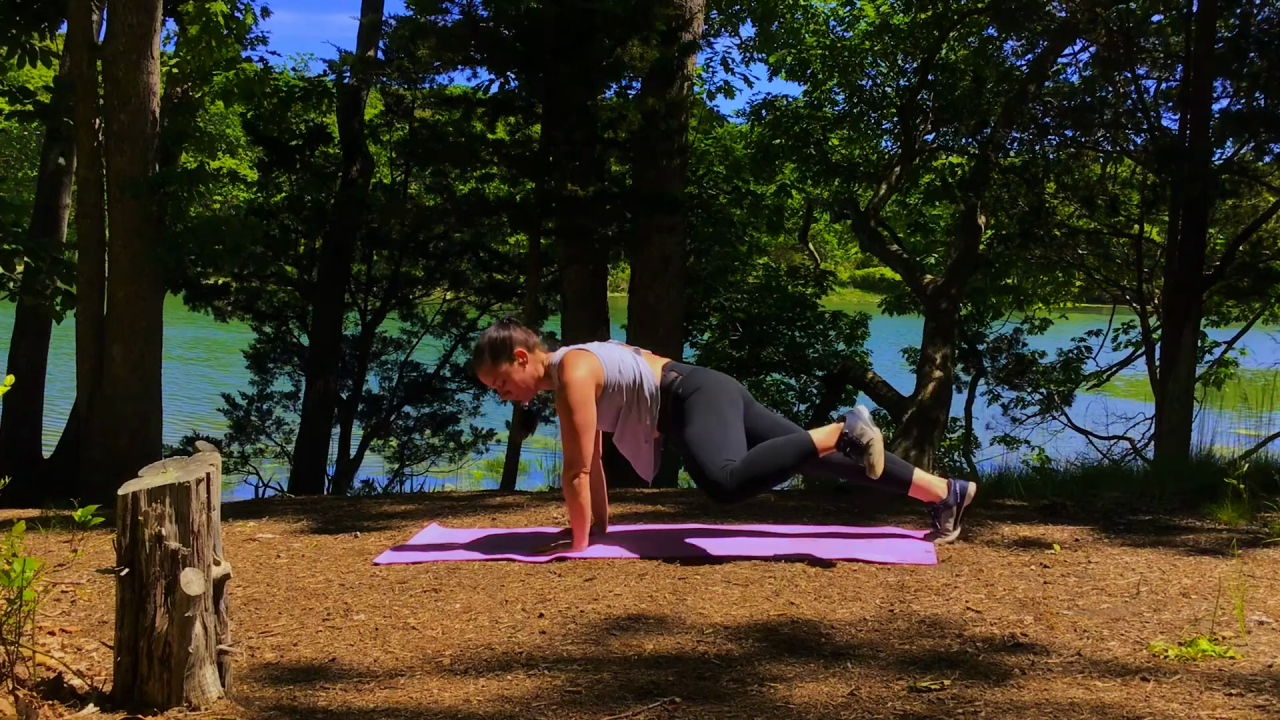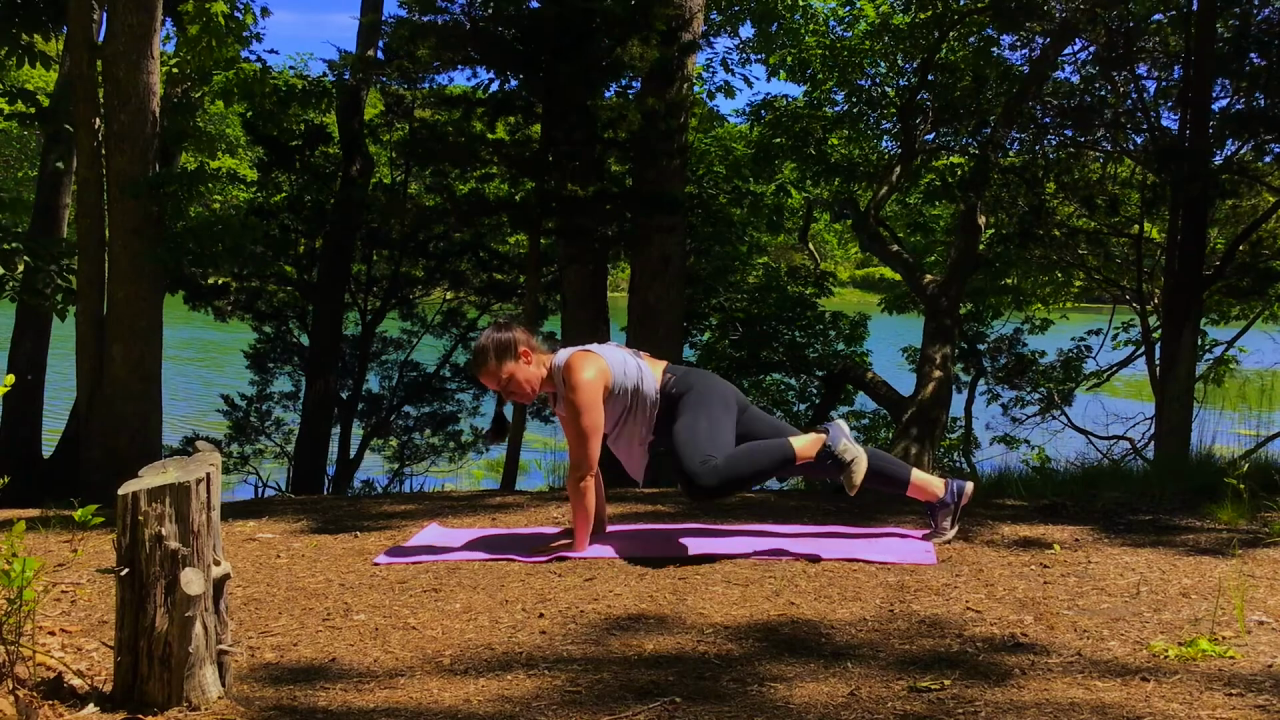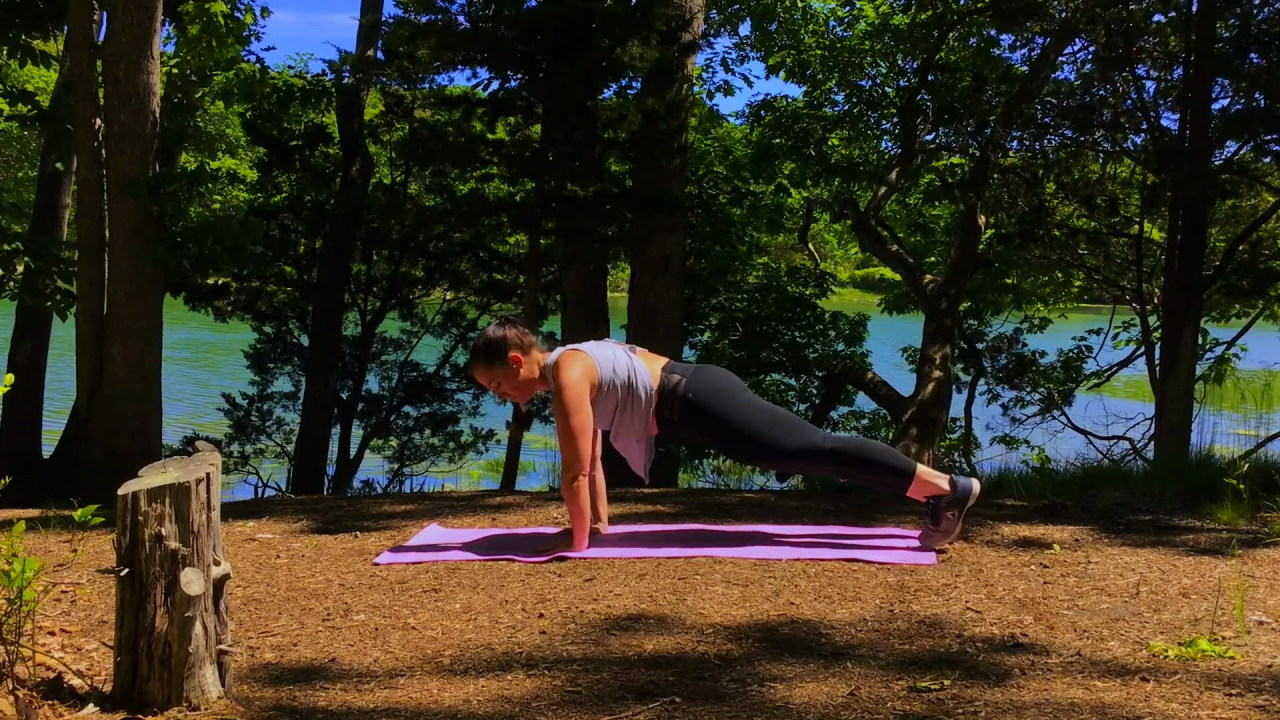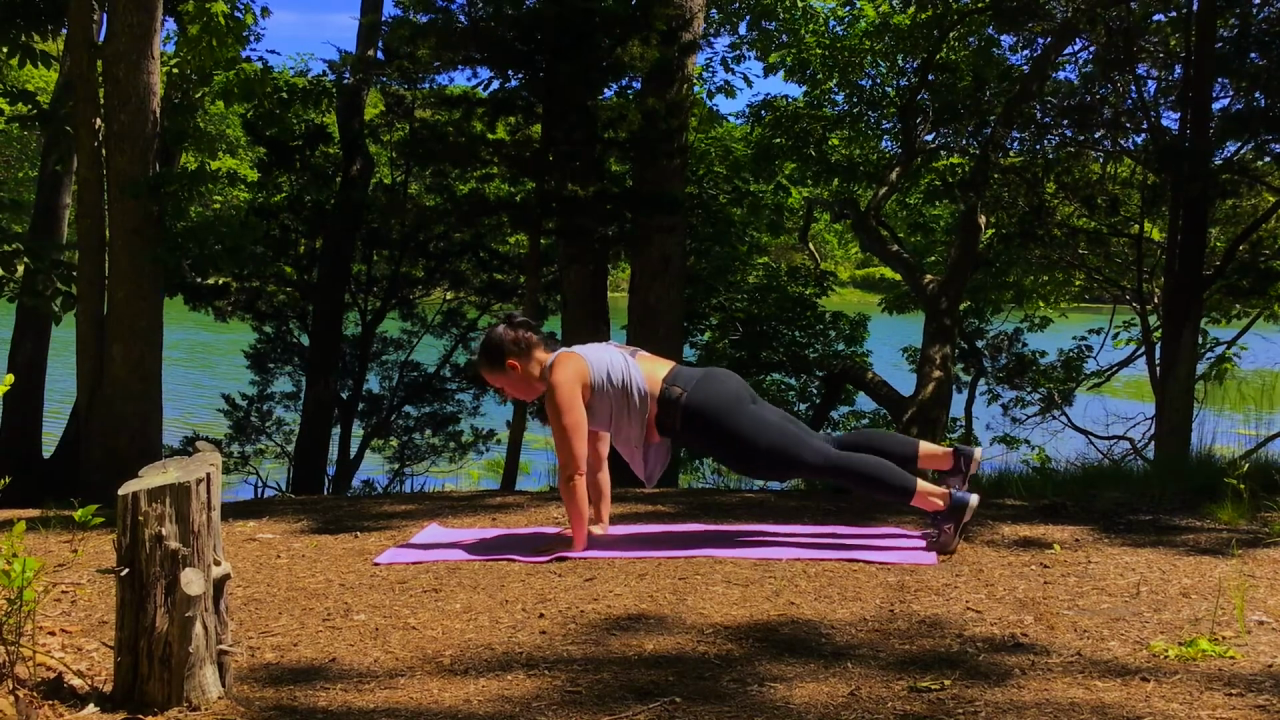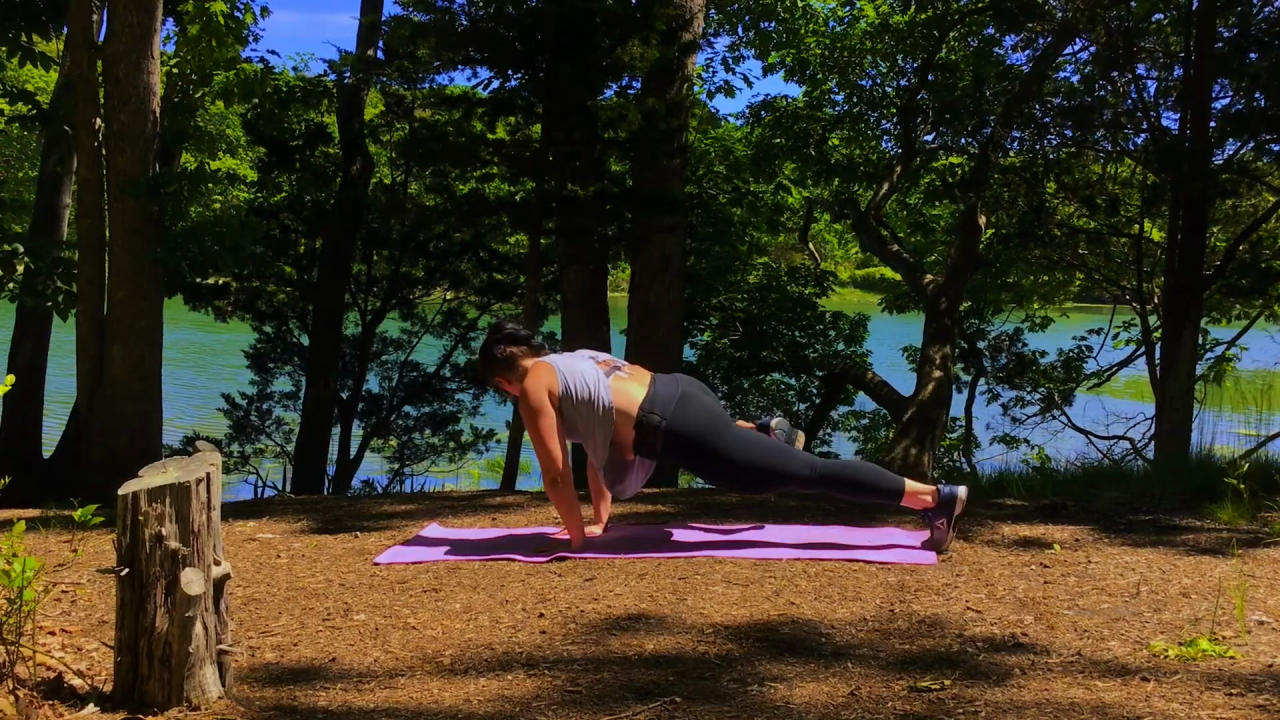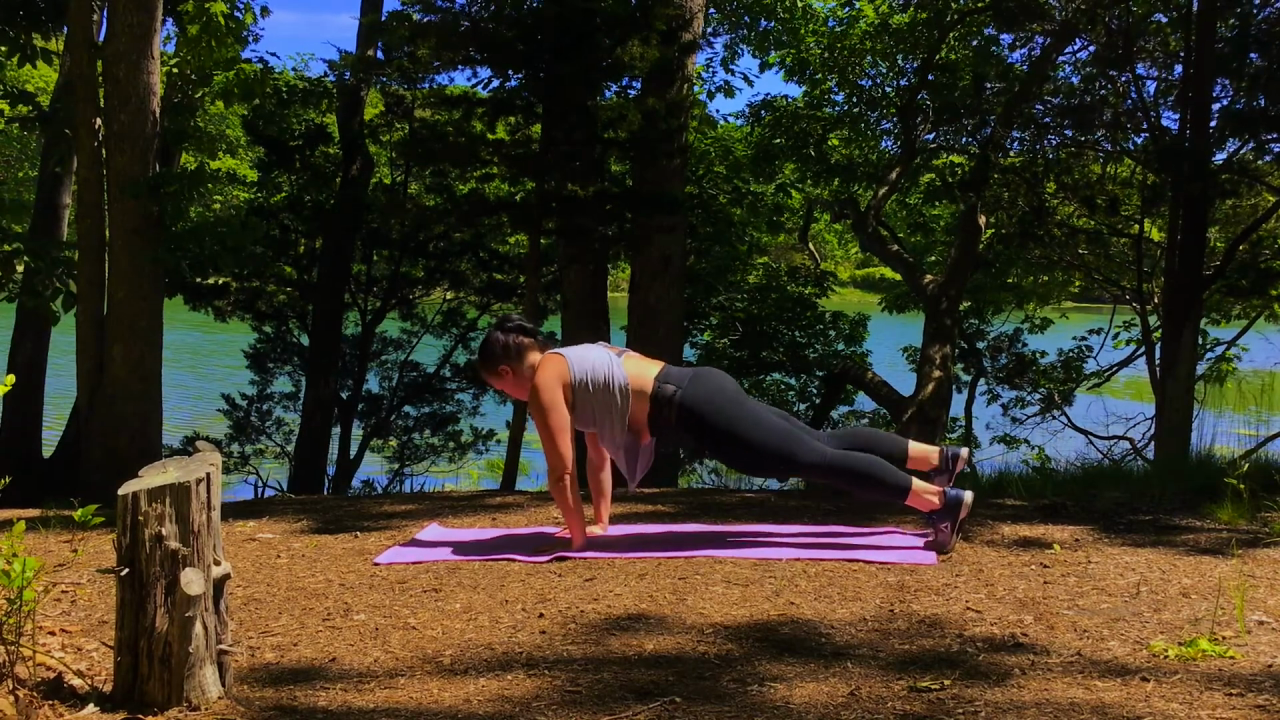
dt=0.5s
person 1, frame 1
left shoulder: (571, 374)
right shoulder: (566, 374)
left elbow: (576, 469)
right elbow: (590, 459)
left wrist: (579, 541)
right wrist: (600, 521)
left hip: (703, 394)
right hip: (712, 399)
left knee: (725, 484)
right knee: (827, 461)
left ankle: (839, 431)
right ankle: (945, 492)
person 1, frame 2
left shoulder: (578, 373)
right shoulder: (556, 389)
left elbow: (584, 470)
right elbow: (584, 464)
left wrist: (580, 544)
right wrist: (599, 521)
left hip: (698, 396)
right hip: (705, 401)
left knee: (702, 480)
right knee: (826, 464)
left ankle: (822, 441)
right ankle: (943, 491)
person 1, frame 3
left shoulder: (566, 375)
right shoulder: (570, 366)
left elbow: (575, 471)
right elbow: (591, 460)
left wrist: (578, 542)
right wrist: (599, 520)
left hip: (703, 403)
right hip: (704, 394)
left knee: (821, 450)
right knee: (818, 455)
left ankle: (949, 487)
right ankle: (937, 491)
person 1, frame 4
left shoulder: (560, 379)
right shoulder: (576, 362)
left elbow: (572, 473)
right elbow: (597, 458)
left wrist: (578, 543)
right wrist: (601, 522)
left hip: (706, 412)
right hip: (713, 388)
left knee: (820, 461)
right knee: (829, 446)
left ankle: (947, 501)
right ankle: (952, 458)
person 1, frame 5
left shoulder: (533, 385)
right shoulder: (577, 359)
left elbow: (556, 475)
right elbow: (599, 447)
left wrist: (578, 538)
right wrist: (601, 522)
left hip: (682, 430)
right hip: (683, 391)
left knee: (805, 472)
left ankle: (936, 497)
right ankle: (753, 431)
person 1, frame 6
left shoulder: (543, 380)
right shoulder: (574, 361)
left elbow: (561, 472)
right elbow: (599, 453)
left wrist: (579, 538)
right wrist: (601, 523)
left hip: (695, 409)
right hip: (703, 385)
left knee: (814, 459)
right knee: (820, 442)
left ankle: (941, 501)
right ankle: (939, 458)
